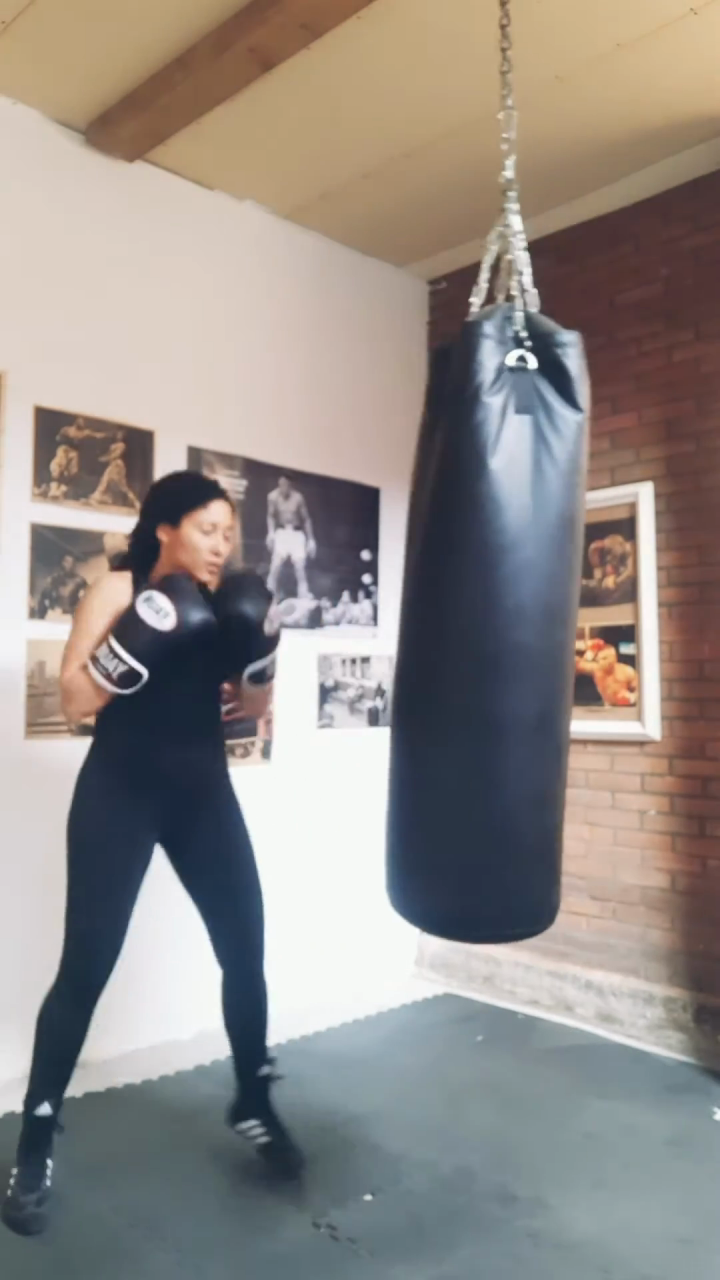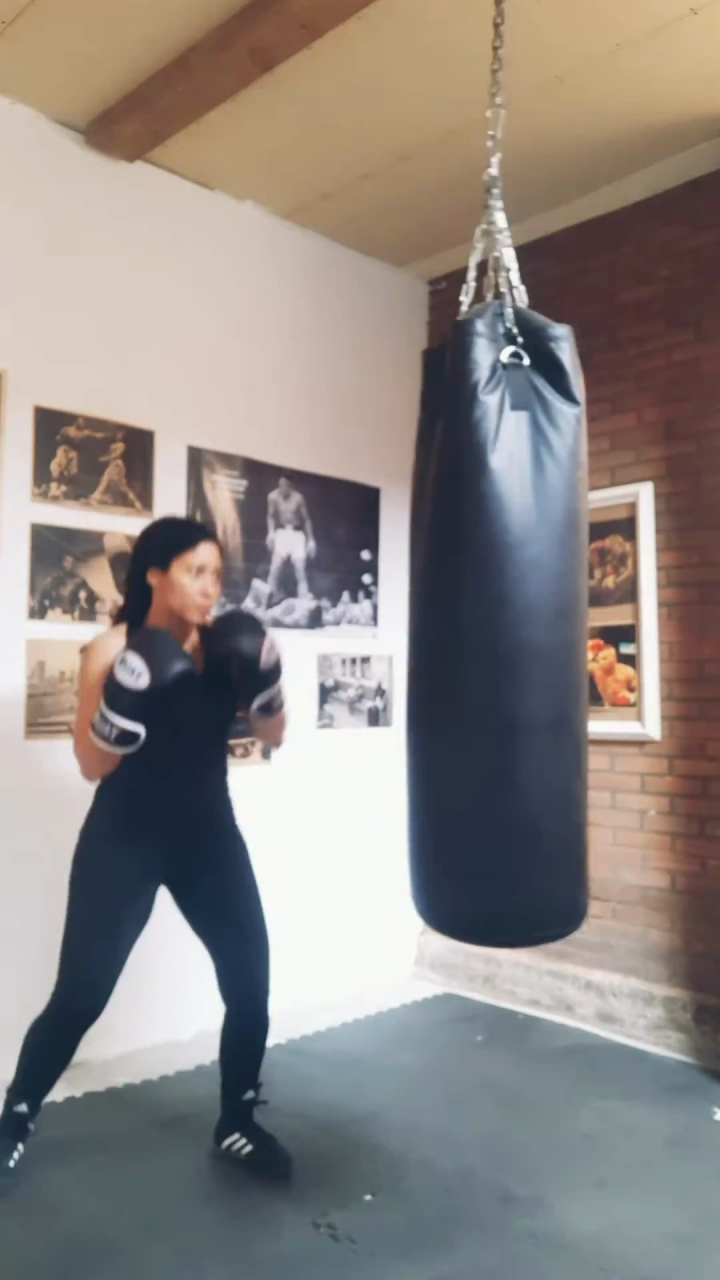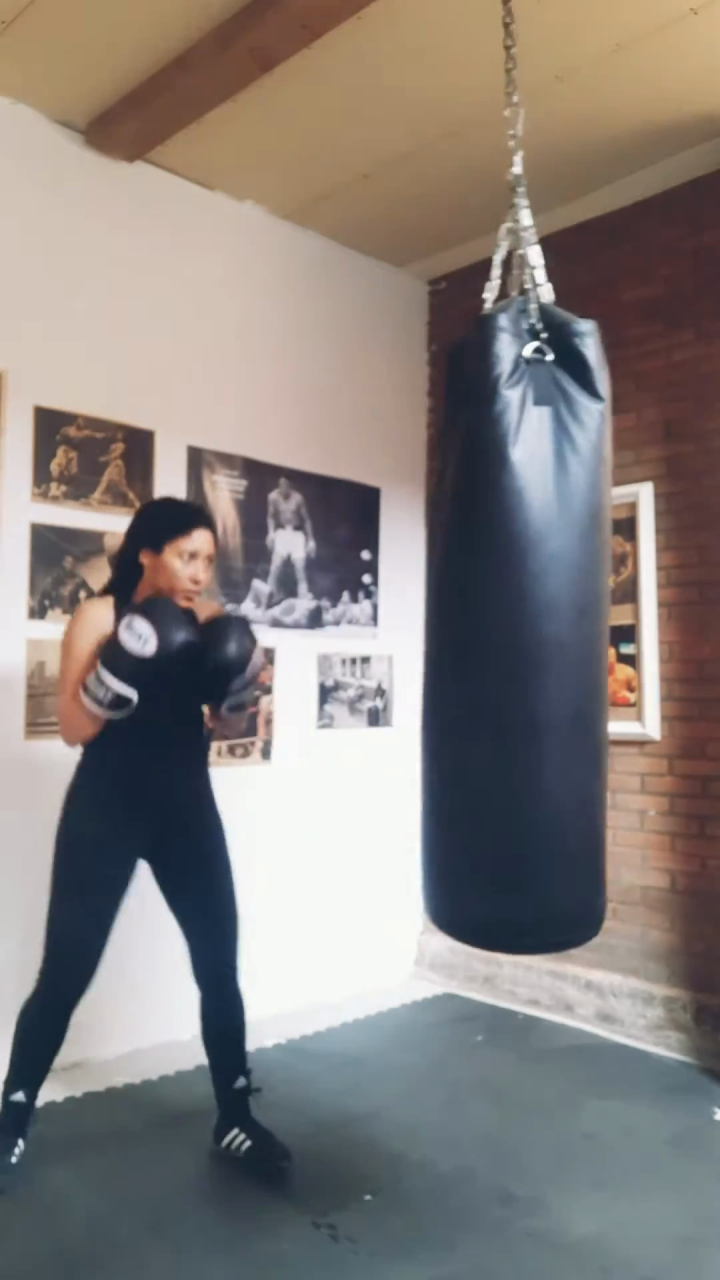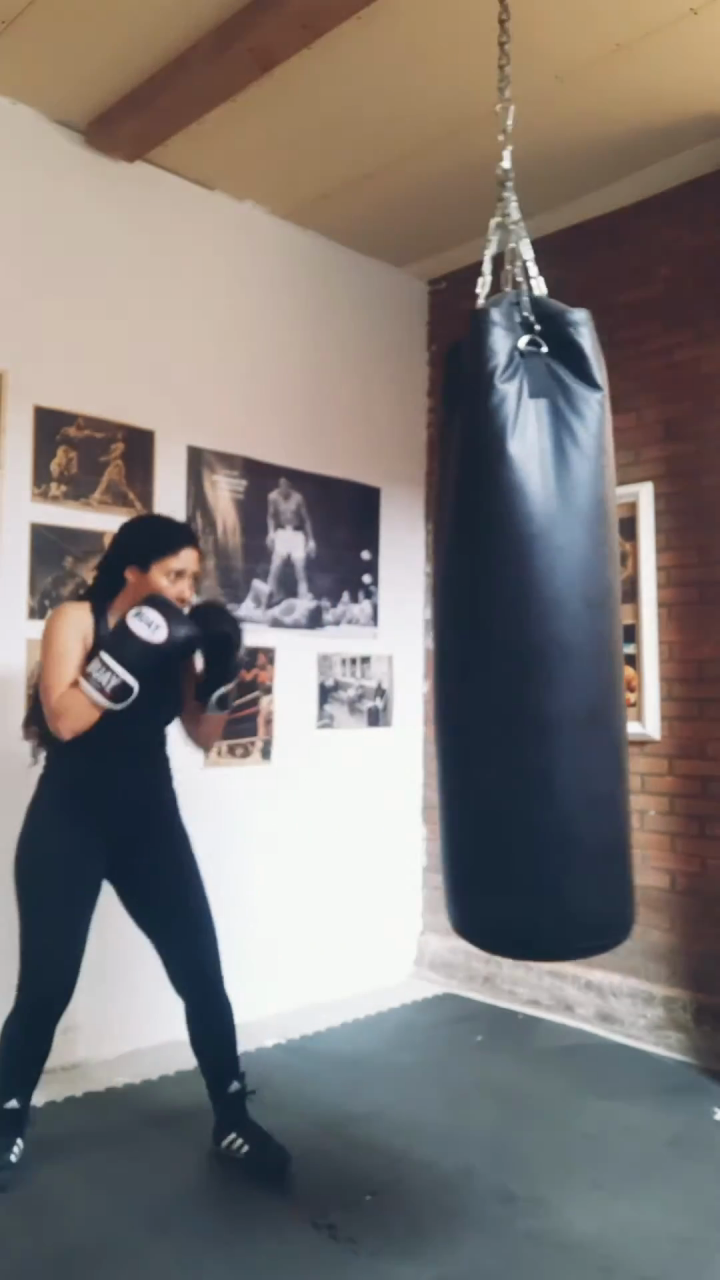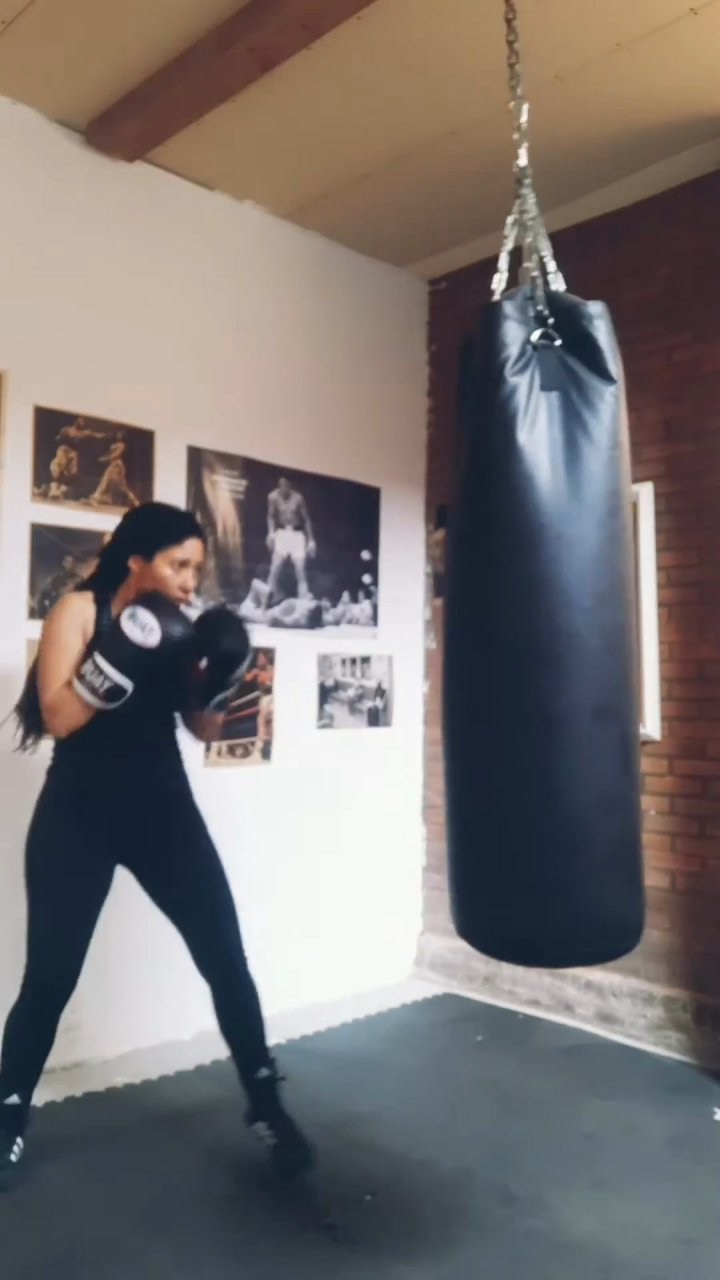
dt=0.2s
person 1, frame 1
left shoulder: (227, 602)
right shoulder: (116, 592)
left elbow: (256, 706)
right elbow: (76, 704)
left wrist: (261, 642)
right wrist: (142, 634)
left hip: (204, 791)
right hip: (120, 792)
left knee: (246, 954)
right knee: (87, 969)
left ankle: (254, 1107)
person 1, frame 2
left shoulder: (229, 639)
right shoulder: (113, 647)
left elbow: (272, 737)
right elbow: (93, 764)
left wrist: (262, 675)
right wrist: (130, 698)
left hip: (208, 833)
right hip: (124, 836)
left knee: (250, 986)
right knee: (80, 997)
left ankle: (237, 1123)
person 1, frame 3
left shoulder: (202, 622)
right shoulder: (101, 616)
left elbow: (222, 717)
right elbow: (75, 729)
left wrist: (239, 667)
right wrist: (127, 661)
left hip: (188, 809)
right hip: (105, 812)
left knee: (220, 970)
right knee: (66, 975)
left ankle: (234, 1117)
person 1, frame 4
left shoulder: (176, 635)
right shoulder: (76, 621)
left elbow: (206, 735)
right elbow: (64, 720)
left wrist: (221, 669)
right wrist: (129, 651)
left hip: (150, 823)
right hip: (67, 826)
left knee: (202, 976)
left ankle: (232, 1121)
person 1, frame 5
left shoulder: (181, 629)
right shoulder: (78, 612)
left elbow: (202, 724)
right elbow: (56, 717)
left wrist: (221, 667)
right wrist: (124, 648)
left hip: (163, 809)
right hip: (78, 813)
left knee: (227, 959)
left ankle: (266, 1105)
